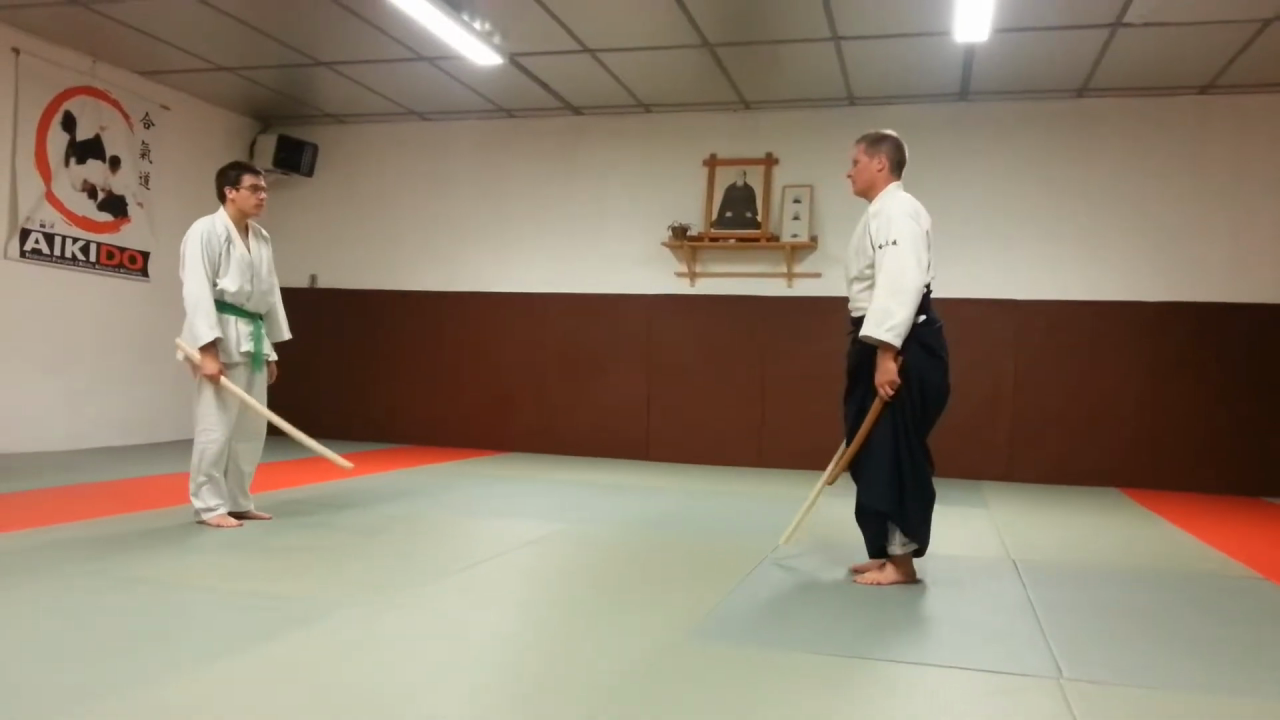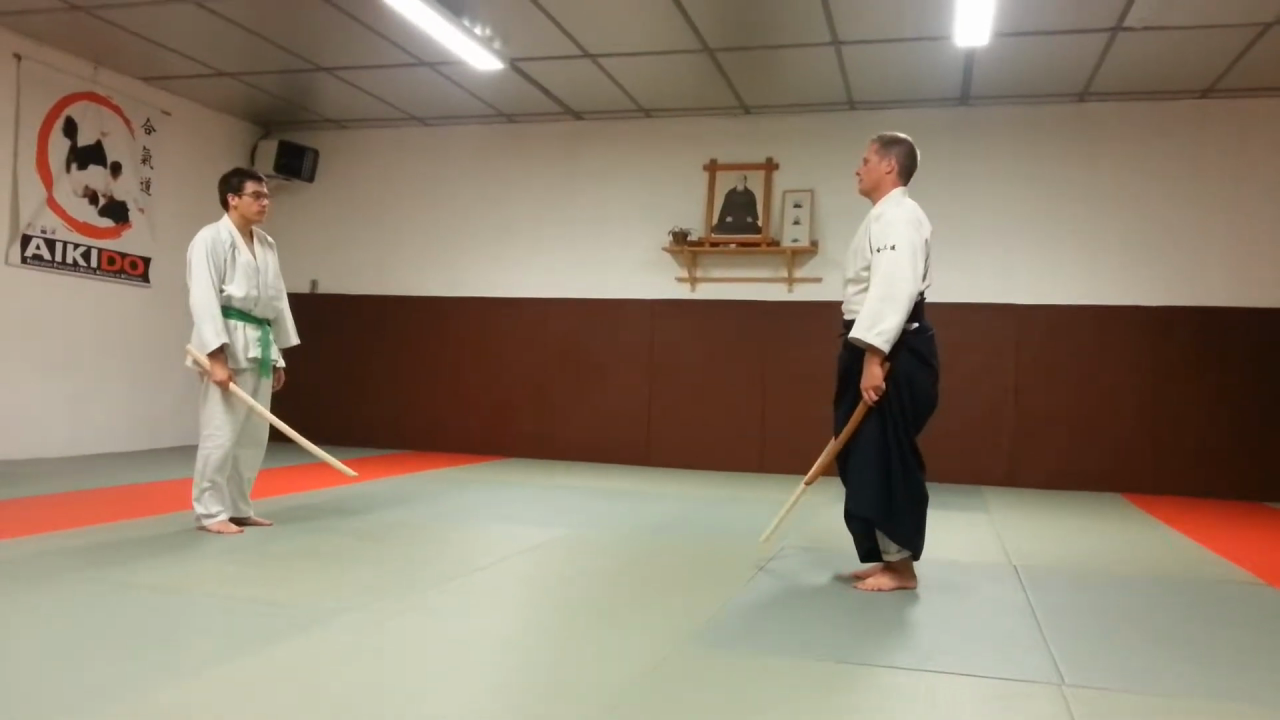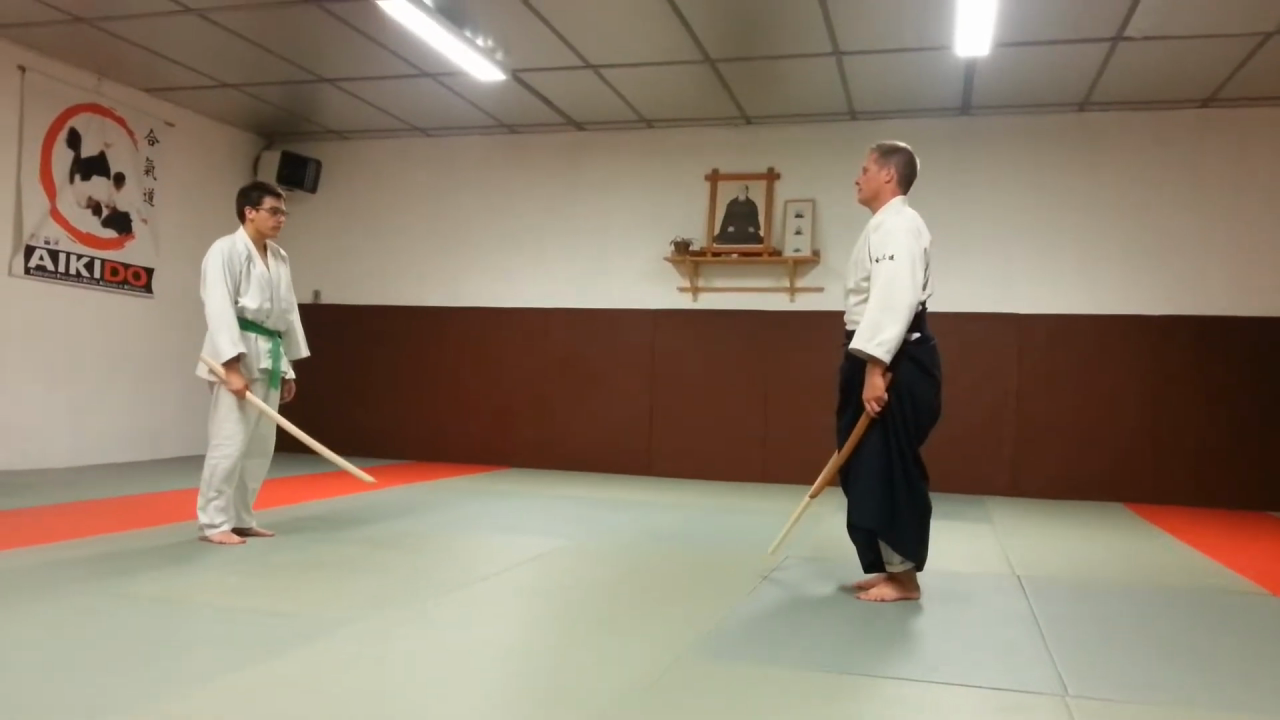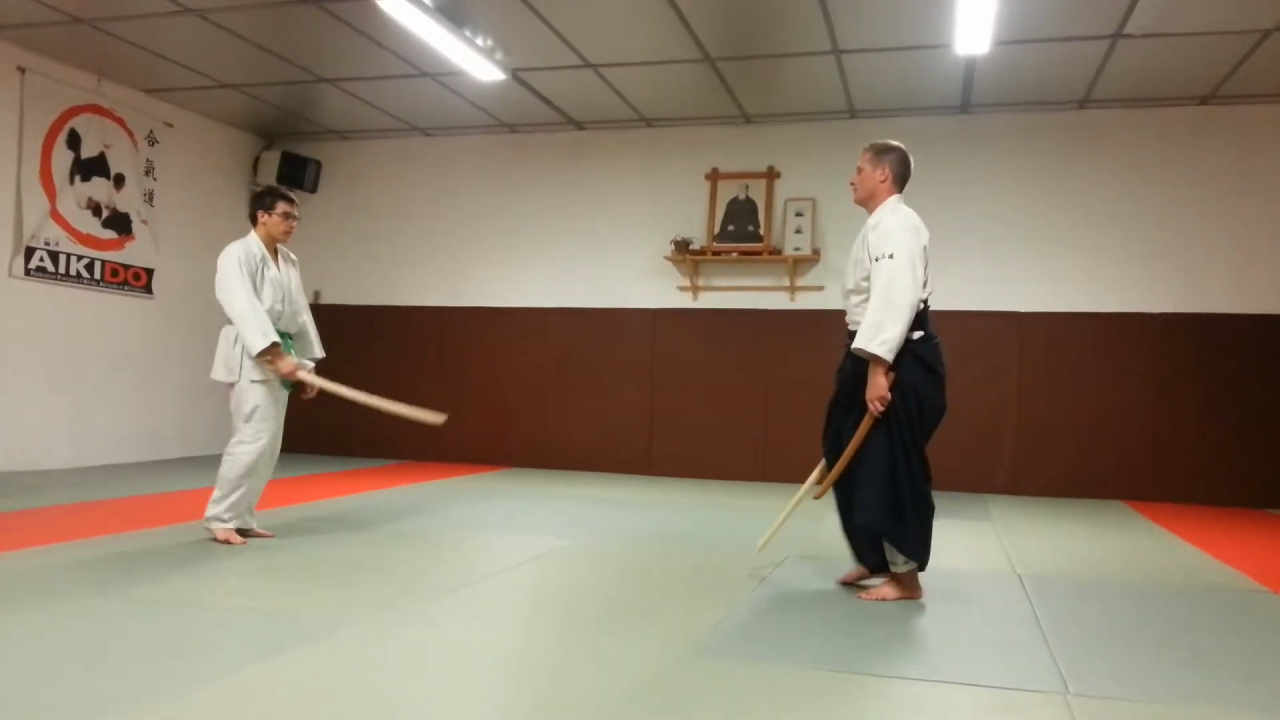
dt=0.4s
person 1, frame 1
left shoulder: (897, 211)
right shoulder: (880, 213)
left elbow: (901, 286)
left wrist: (887, 355)
left hip: (901, 348)
right hip: (884, 344)
left knee: (896, 452)
right knee: (873, 451)
left ankle: (901, 561)
right ankle: (890, 553)
person 1, frame 2
left shoulder: (898, 216)
right shoulder: (884, 217)
left elbow: (894, 291)
left wrist: (874, 359)
left hip: (891, 353)
right hip: (878, 348)
left knee: (887, 458)
right knee: (867, 457)
left ankle: (900, 567)
right ankle: (888, 558)
person 1, frame 3
left shoulder: (897, 224)
right shoulder: (884, 226)
left elbow: (894, 301)
left wrist: (876, 370)
left hip: (894, 364)
right hip: (880, 359)
left knee: (890, 468)
right knee: (870, 467)
left ankle: (903, 577)
right ankle: (890, 567)
person 1, frame 4
left shoulder: (896, 223)
right shoulder: (881, 224)
left elbow: (897, 299)
left wrist: (878, 369)
left hip: (897, 361)
right hip: (876, 356)
left knee: (893, 467)
right knee: (854, 459)
left ankle: (905, 576)
right ankle: (875, 559)
person 2, frame 1
left shoulder: (261, 238)
right shoulder: (205, 231)
right elbow: (197, 292)
left wrist: (271, 350)
right wrist: (208, 351)
left hip: (253, 340)
right hip: (221, 339)
left knee: (251, 428)
right knee: (216, 426)
left ankle: (237, 502)
right ankle: (209, 506)
person 2, frame 2
left shoulder: (266, 245)
right shoulder: (210, 239)
right elbow: (204, 300)
left wrist: (277, 355)
right wrist: (217, 357)
left hip: (259, 346)
right hip: (228, 345)
left knee: (254, 434)
right knee: (221, 431)
left ankle: (237, 508)
right ankle: (211, 512)
person 2, frame 3
left shoulder: (279, 258)
right shoulder: (225, 251)
right elbow: (220, 311)
left wrist: (288, 368)
right wrist: (233, 367)
left hip: (269, 357)
right hip: (238, 356)
left knee: (260, 445)
right knee: (230, 441)
left ankle: (240, 518)
right ankle: (214, 522)
person 2, frame 4
left shoulder: (289, 261)
right shoulder: (237, 254)
left elbow: (299, 314)
right elbow: (245, 310)
left wrist: (306, 361)
right wrist: (277, 354)
left hip: (277, 357)
right hip: (249, 355)
left knee: (267, 442)
right knee: (256, 437)
left ankle: (239, 519)
right ankle: (221, 516)
